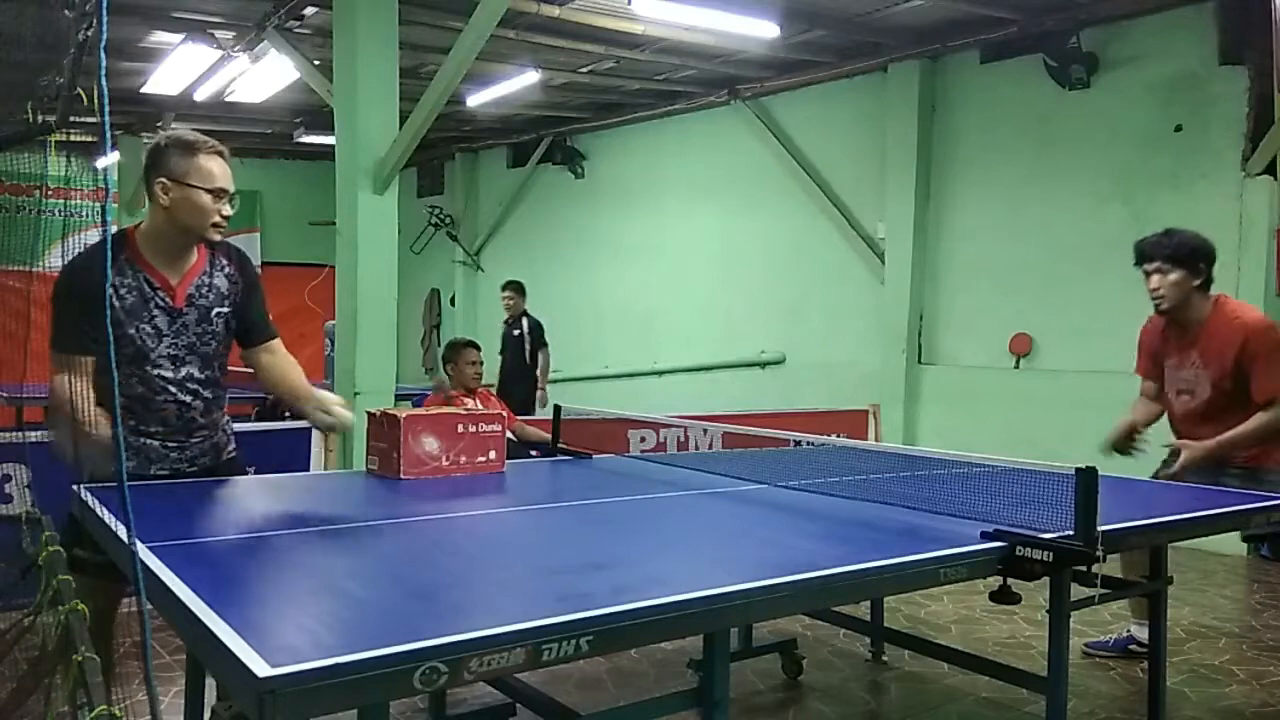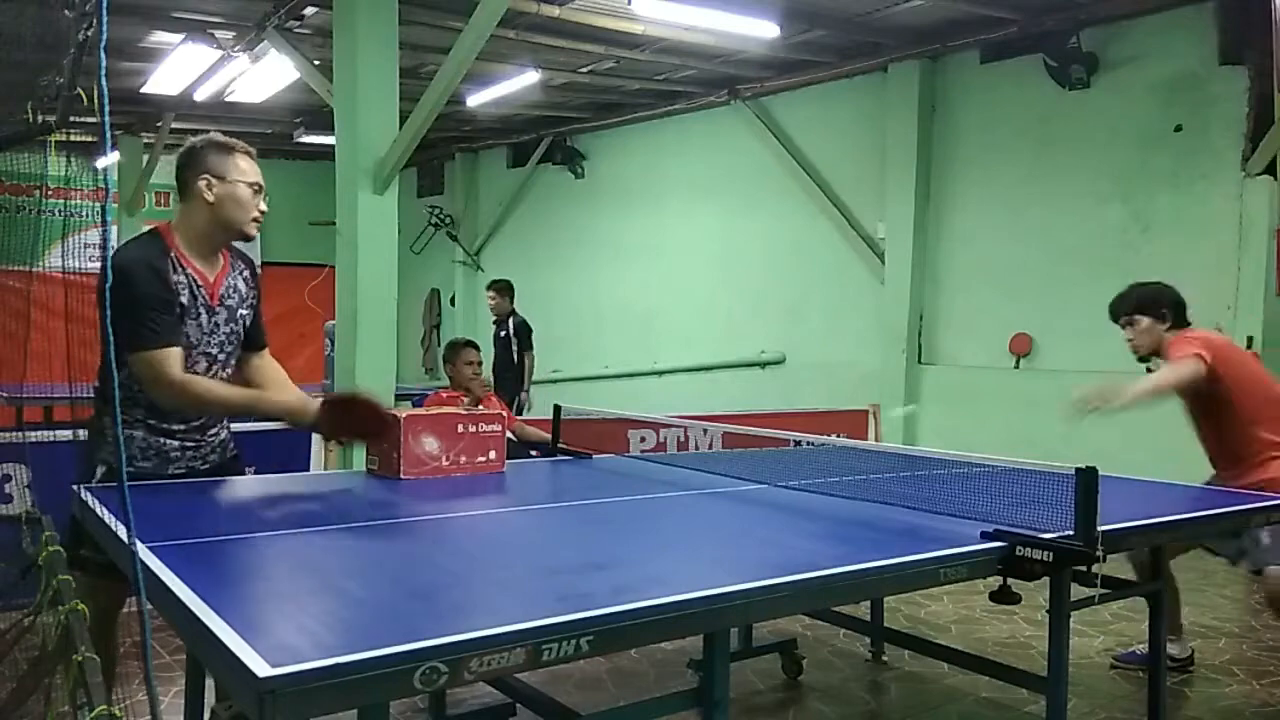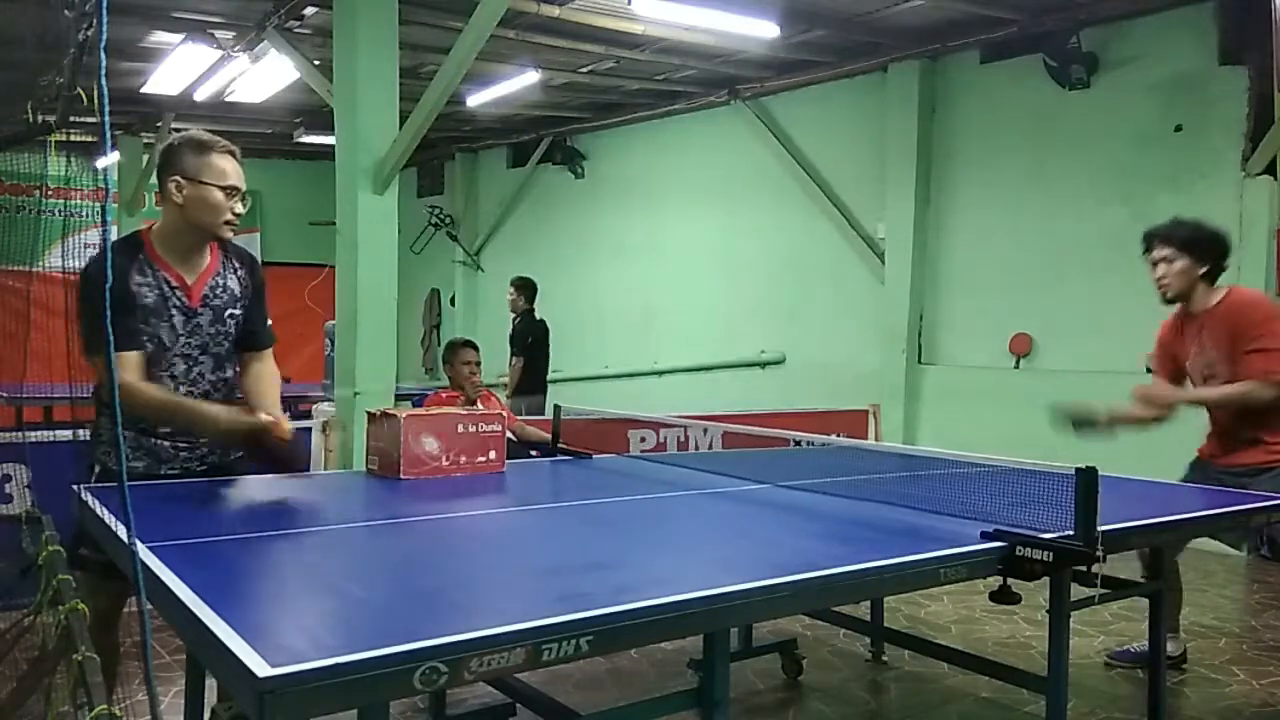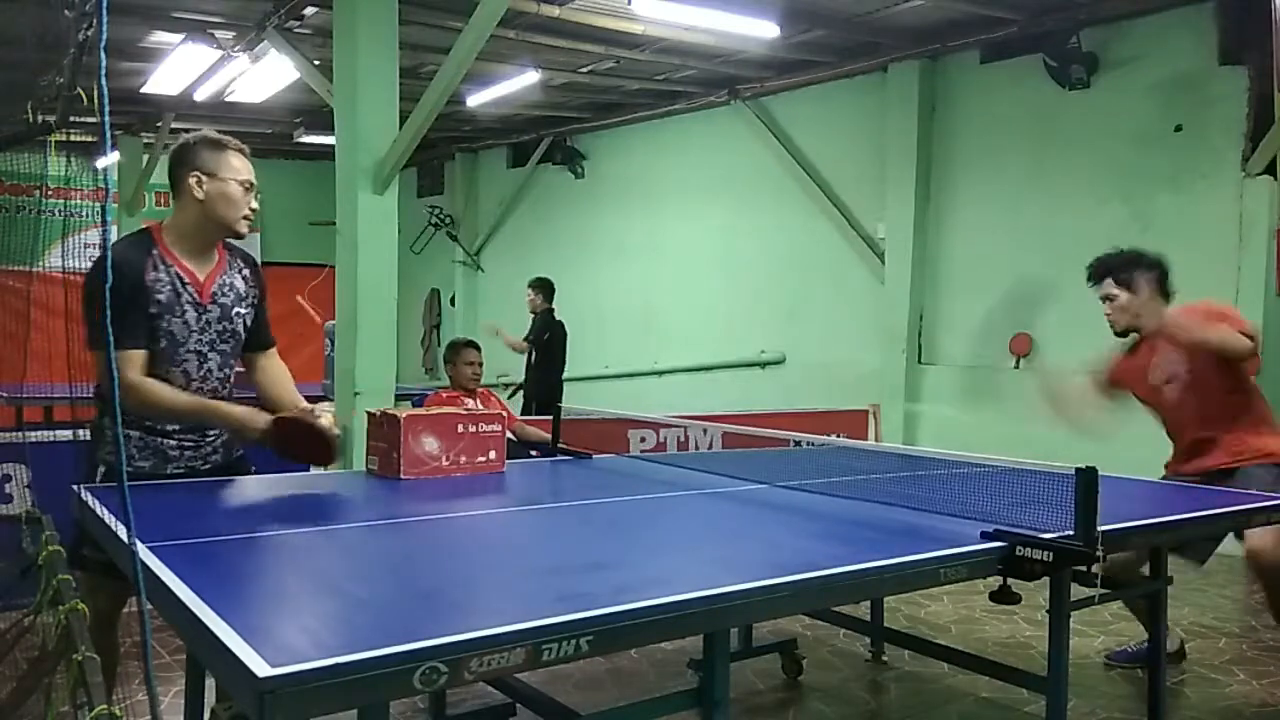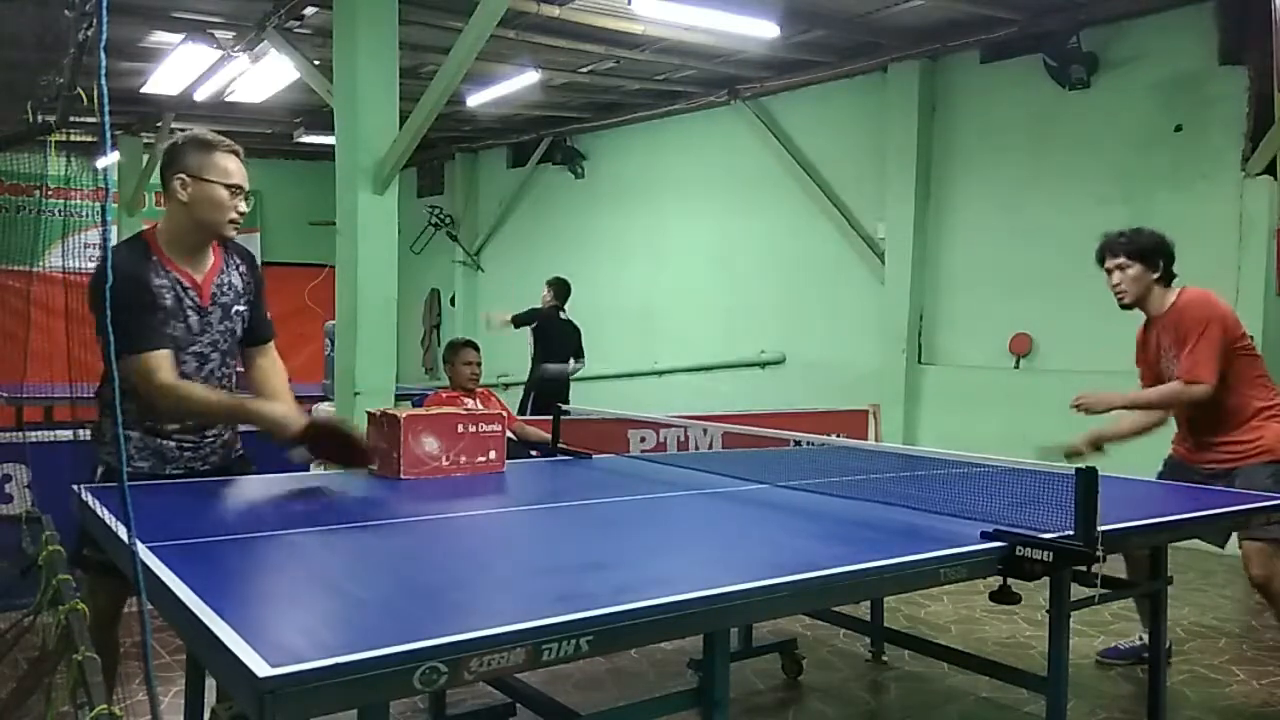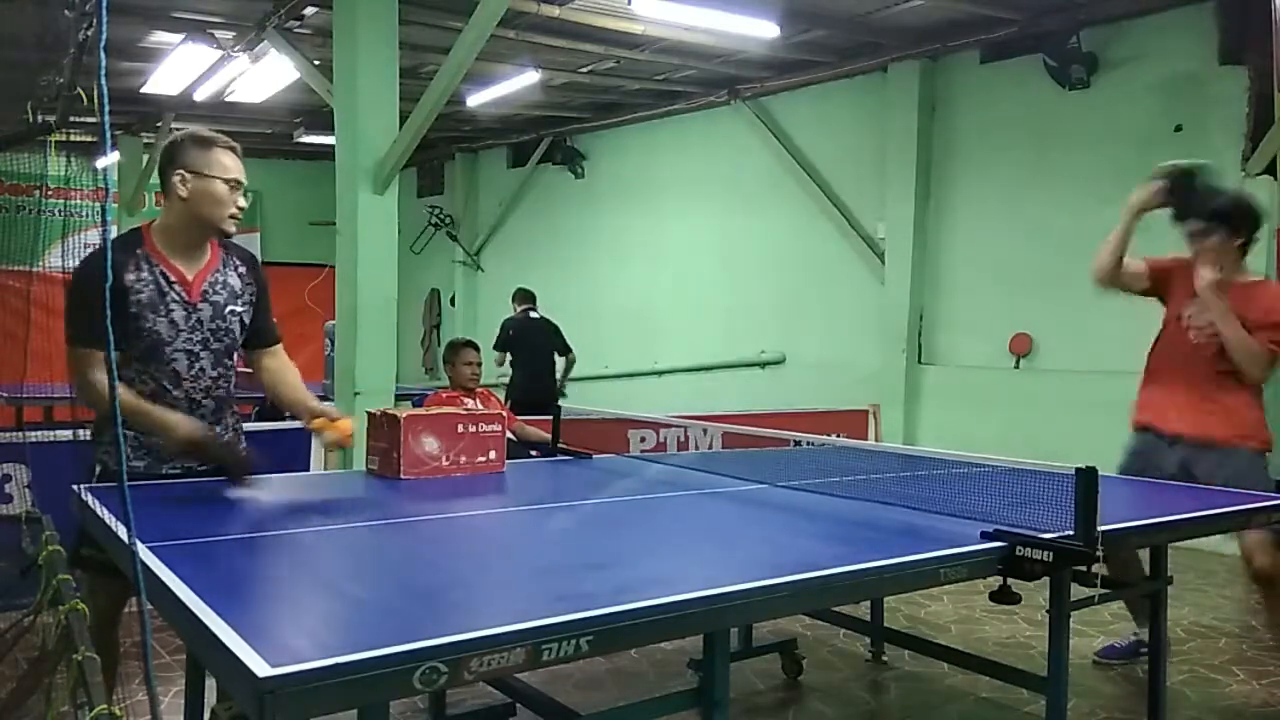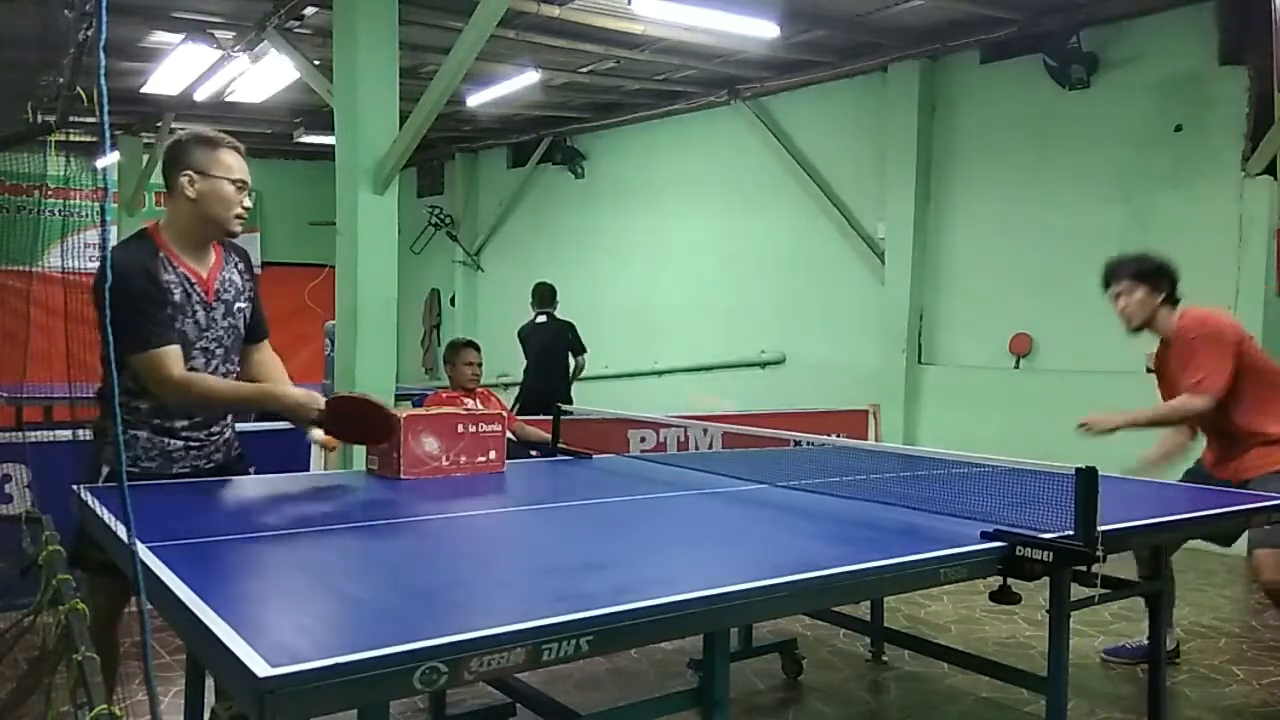
dt=0.7s
person 1, frame 1
left shoulder: (233, 267)
right shoulder: (91, 273)
left elbow: (267, 353)
right elbow: (70, 377)
left wrist: (312, 402)
right wrist: (83, 419)
left hip: (214, 464)
right hip: (122, 470)
right knee: (94, 607)
person 1, frame 2
left shoulder: (244, 270)
right shoulder: (139, 268)
left elbow: (255, 360)
right elbow: (165, 383)
left wrist: (317, 407)
right wrist: (282, 407)
left hip: (213, 463)
right hip: (131, 468)
right knee: (100, 606)
person 1, frame 3
left shoulder: (242, 268)
right shoulder: (112, 272)
left elbow: (259, 358)
right elbow: (125, 386)
left wrist: (267, 414)
right wrist: (209, 416)
left hip: (219, 466)
right hip: (131, 467)
right knee: (100, 607)
person 1, frame 4
left shoulder: (245, 271)
right shoulder: (124, 268)
left elbow: (262, 359)
right elbow: (123, 382)
left wrist: (301, 413)
right wrist: (229, 416)
left hip: (221, 465)
right hip: (135, 468)
right knee: (101, 605)
person 1, frame 5
left shoulder: (243, 266)
right shoulder: (124, 273)
left elbow: (262, 355)
right elbow: (158, 386)
left wrist: (287, 414)
right wrist: (259, 414)
left hip: (220, 463)
right hip: (136, 467)
right knee: (102, 605)
person 1, frame 6
left shoulder: (244, 269)
right shoulder: (106, 271)
left elbow: (268, 358)
right elbow: (91, 376)
left wrist: (314, 410)
right wrist: (158, 421)
left hip: (222, 465)
right hip: (134, 469)
right knee: (103, 606)
person 1, frame 7
left shoulder: (239, 264)
right shoulder: (131, 268)
left elbow: (256, 350)
right elbow: (170, 382)
left wrist: (303, 406)
right wrist: (277, 398)
left hip: (219, 459)
right hip: (139, 467)
right knee: (104, 605)
person 2, frame 1
right shoulder: (1155, 331)
right elbow: (1152, 397)
left wrist: (1208, 449)
right wrist: (1130, 425)
right hip: (1195, 455)
right ankle: (1141, 634)
person 2, frame 2
left shoulder: (1183, 345)
right shoulder: (1180, 356)
left elbow: (1192, 371)
left wrist: (1122, 394)
right hip: (1236, 484)
right knee: (1145, 551)
right ankle: (1176, 648)
person 2, frame 3
right shoulder: (1173, 331)
right elbow: (1156, 409)
left wrist: (1180, 395)
right wrist: (1109, 415)
right hip: (1219, 460)
right ankle: (1169, 643)
person 2, frame 4
left shoulder: (1206, 317)
right shoulder: (1132, 357)
left elbow: (1245, 350)
left wrist: (1166, 320)
right hip: (1190, 473)
right knee: (1114, 564)
right ankle: (1165, 642)
person 2, frame 5
left shoulder: (1200, 309)
right shoulder: (1147, 335)
left elbow: (1198, 390)
right elbow: (1156, 411)
left wrist: (1115, 400)
right wrist: (1099, 436)
right hip: (1196, 454)
right ankle: (1151, 638)
person 2, frame 6
right shoulder: (1177, 273)
right elbow: (1105, 275)
left wrist: (1216, 299)
right wrist: (1136, 208)
left hip: (1230, 445)
right hip: (1158, 437)
right knee: (1112, 537)
right ankle: (1146, 631)
person 2, frame 7
left shoulder: (1207, 328)
right shoulder: (1164, 356)
left elbow: (1201, 405)
right elbow: (1182, 430)
left wrist: (1120, 420)
right wrist: (1139, 474)
right hip: (1220, 462)
right ankle: (1162, 639)
